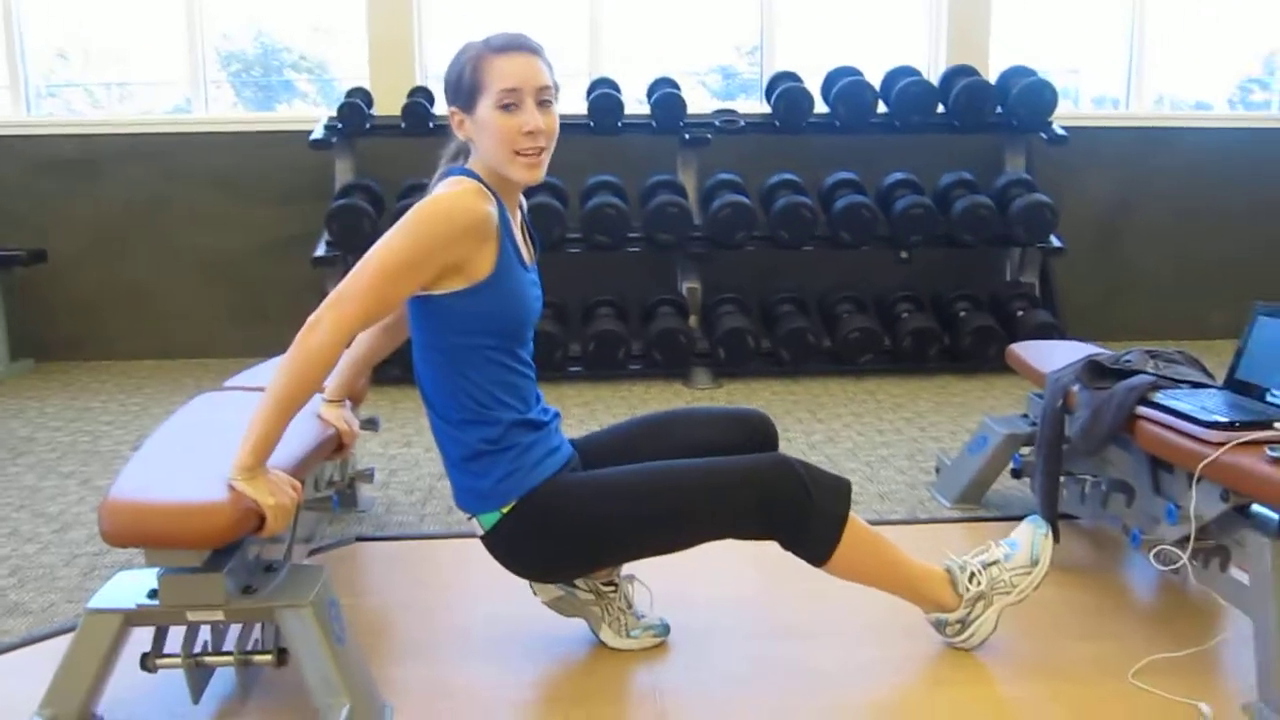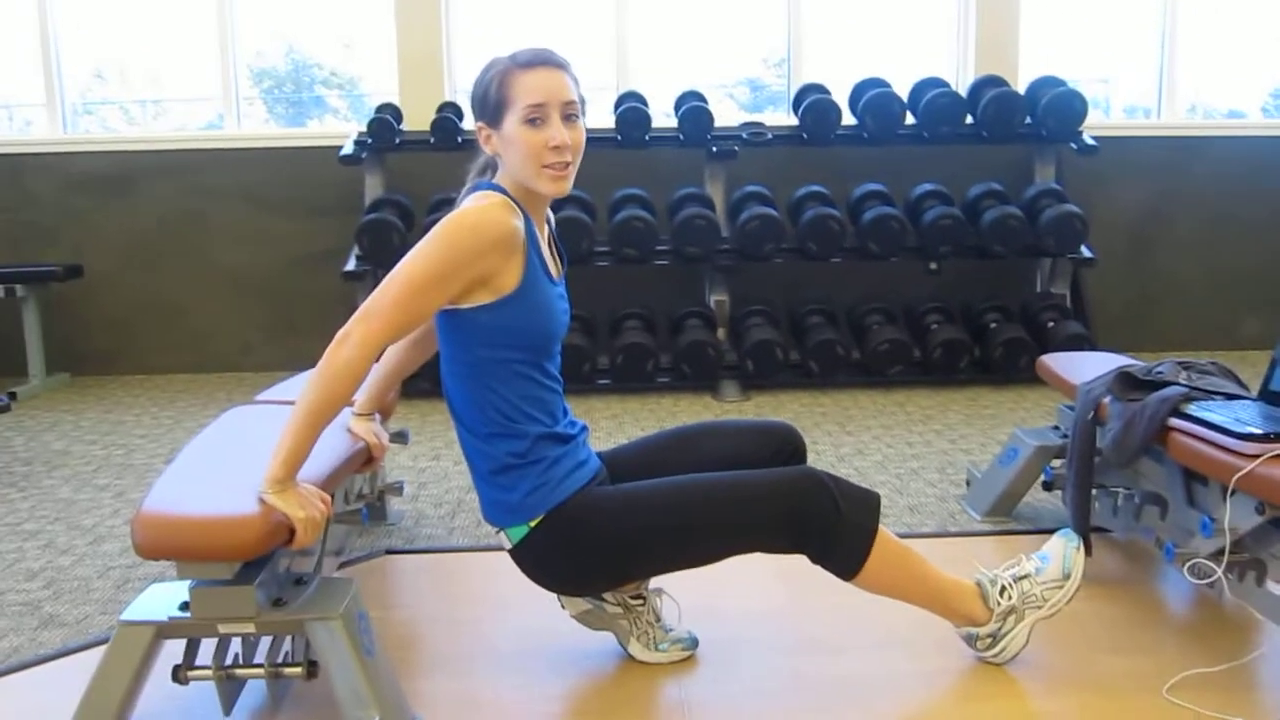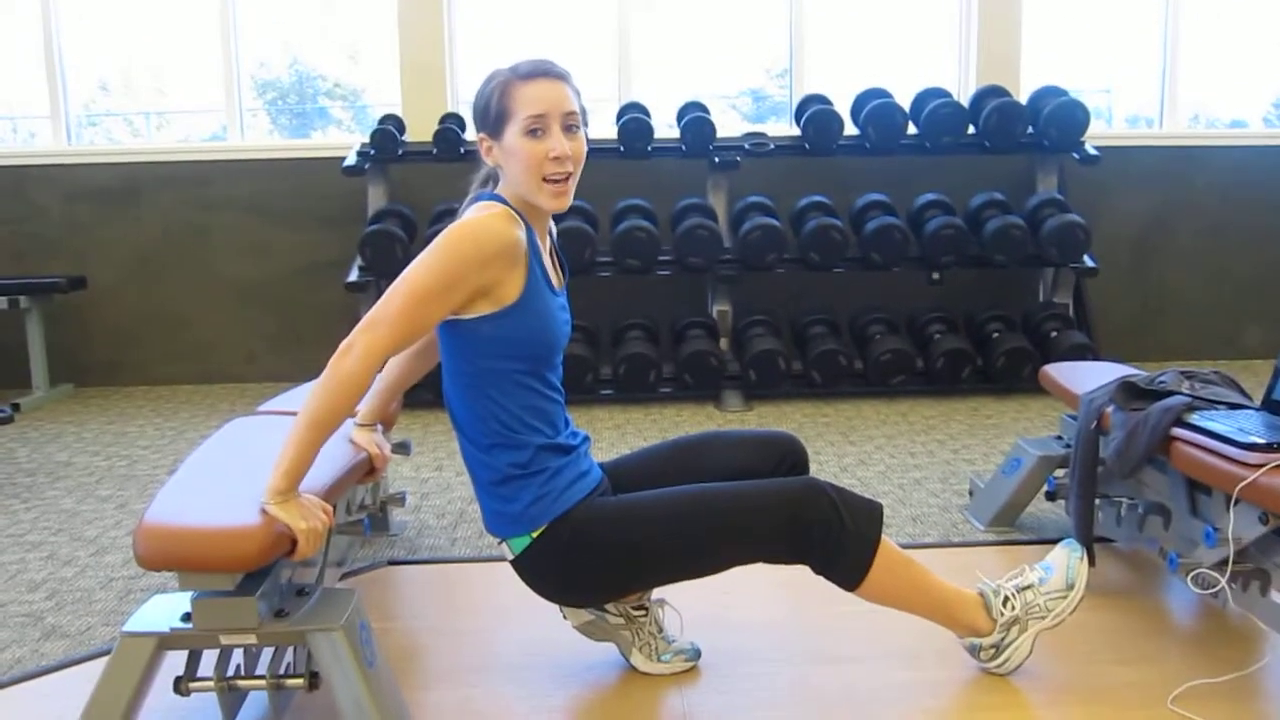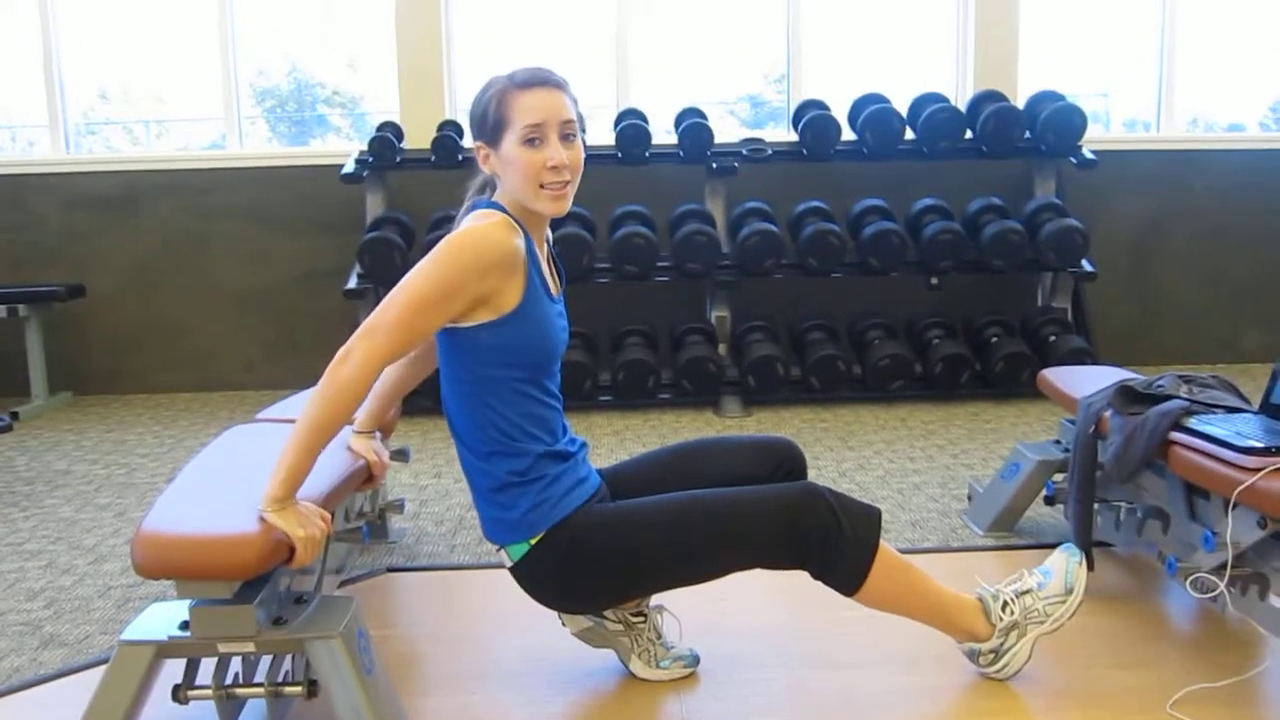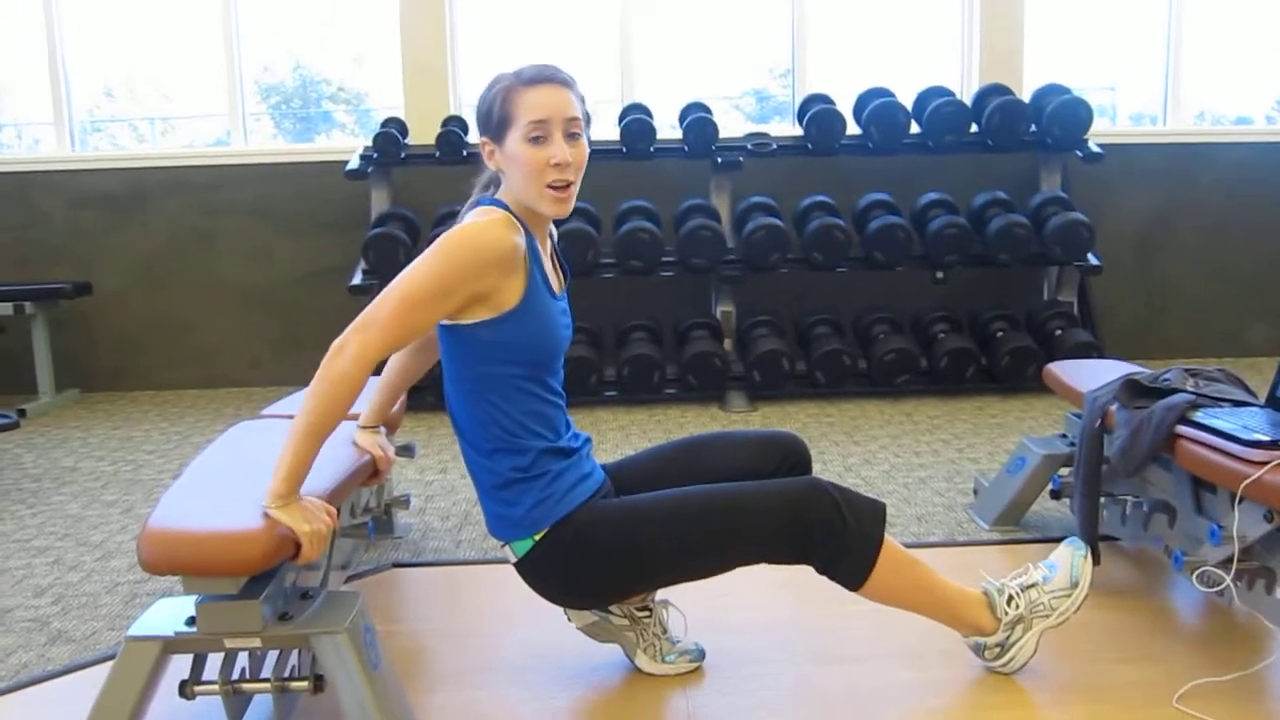
dt=0.2s
person 1, frame 1
left shoulder: (504, 205)
right shoulder: (460, 208)
left elbow: (403, 308)
right elbow: (332, 321)
left wrist: (339, 399)
right wrist: (252, 470)
left hip: (547, 468)
right hip: (527, 509)
left knee: (751, 434)
right knee: (781, 490)
left ankle: (591, 576)
right ankle: (953, 599)
person 1, frame 2
left shoulder: (531, 217)
right shoulder: (487, 221)
left elbow: (431, 320)
right elbow: (359, 336)
left wrist: (370, 412)
right wrist: (282, 482)
left hip: (576, 480)
right hip: (555, 522)
left knee: (777, 446)
right knee: (806, 500)
left ankle: (618, 591)
right ankle: (983, 611)
person 1, frame 3
left shoulder: (534, 229)
right shoulder: (488, 232)
left elbow: (429, 332)
right elbow: (361, 347)
left wrist: (370, 425)
right wrist: (283, 495)
left hip: (577, 490)
right hip: (556, 534)
left knee: (779, 456)
right knee: (810, 512)
left ankle: (620, 603)
right ankle: (986, 621)
person 1, frame 4
left shoulder: (531, 236)
right shoulder: (489, 241)
left elbow: (425, 339)
right elbow: (361, 354)
left wrist: (369, 431)
right wrist: (281, 503)
left hip: (576, 497)
right hip: (555, 540)
left knee: (777, 462)
right knee: (807, 517)
left ankle: (618, 608)
right ankle: (985, 627)
person 1, frame 5
left shoulder: (536, 235)
right shoulder: (488, 238)
left elbow: (431, 331)
right elbow: (354, 346)
left wrist: (372, 426)
right wrist: (286, 499)
left hip: (581, 493)
right hip: (559, 536)
left knee: (781, 457)
right knee: (812, 511)
left ankle: (624, 602)
right ankle: (990, 621)
